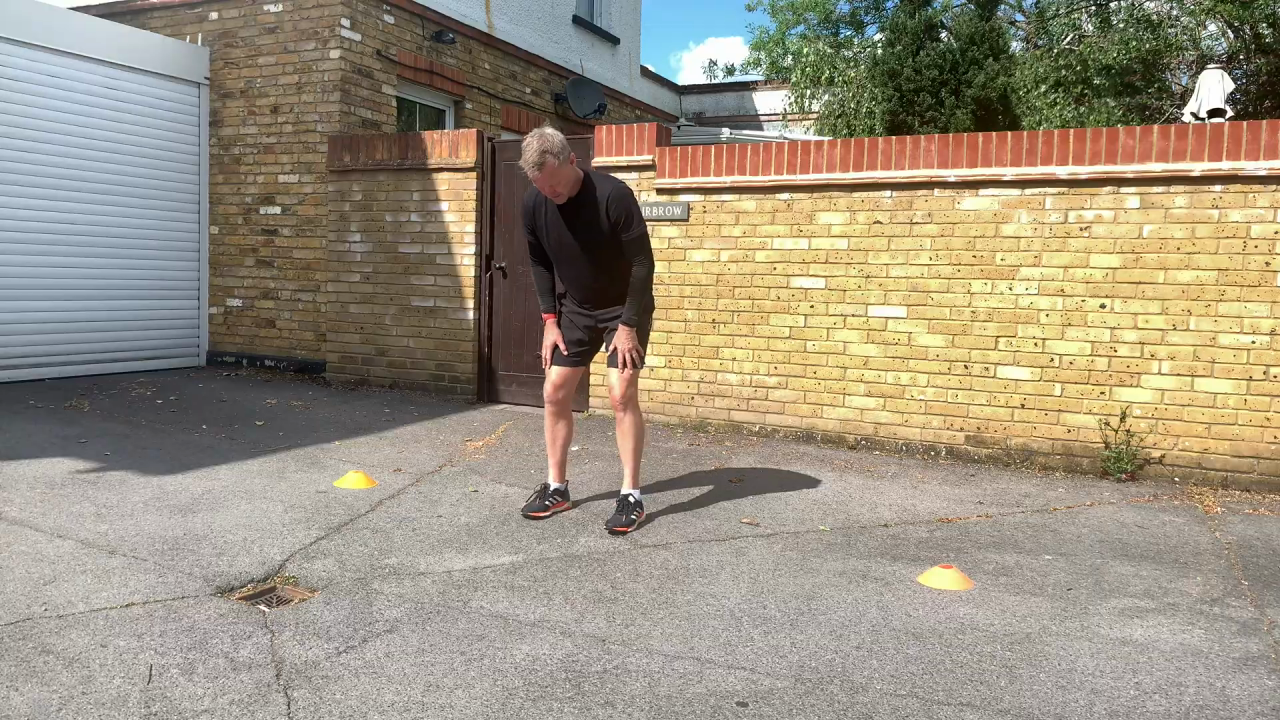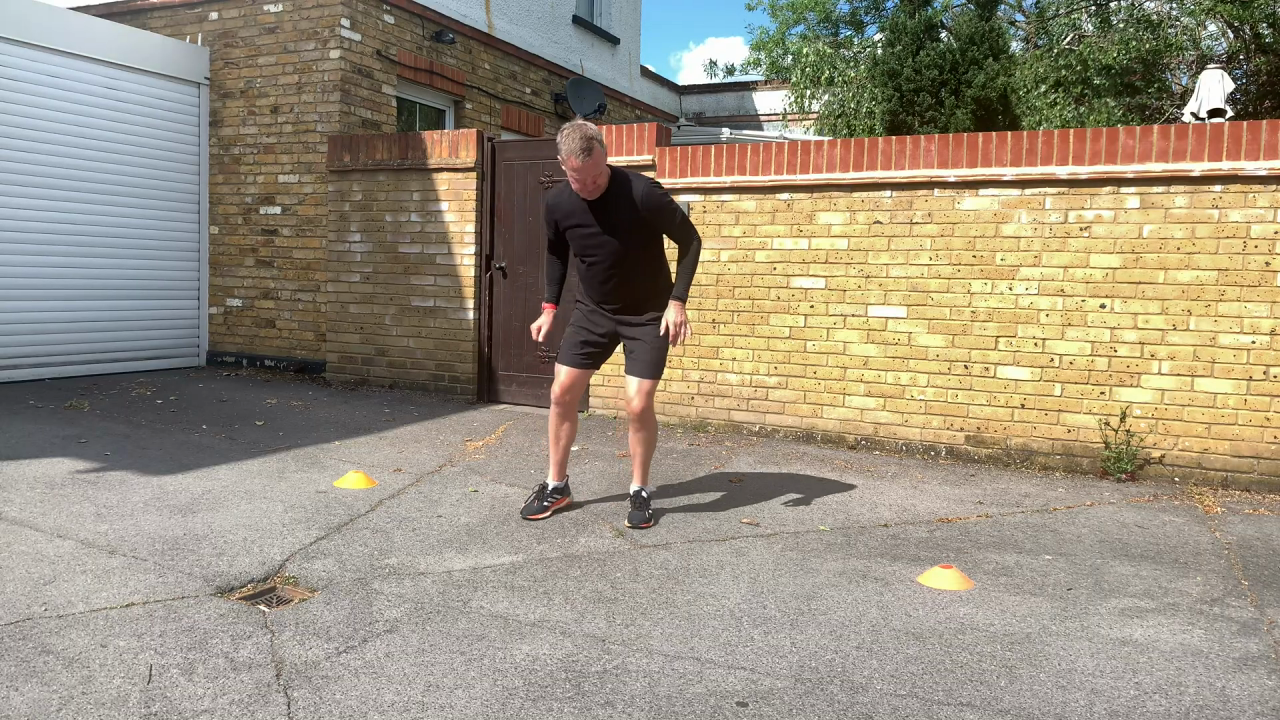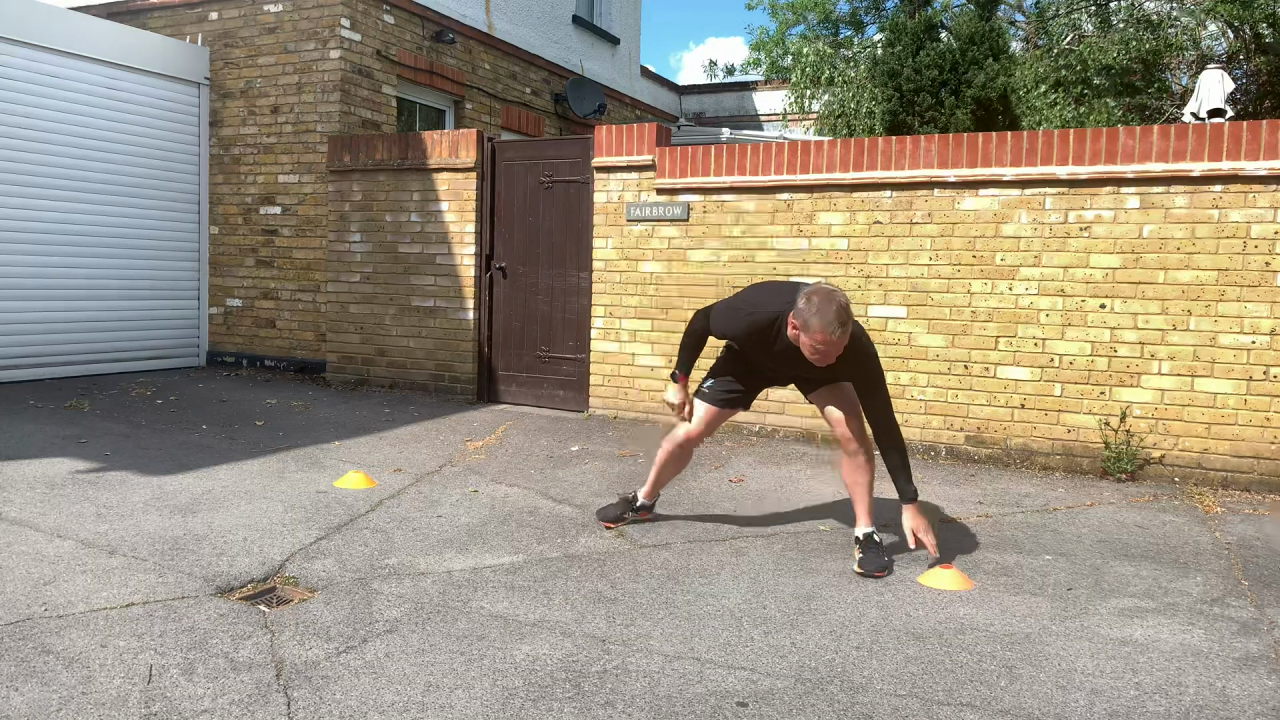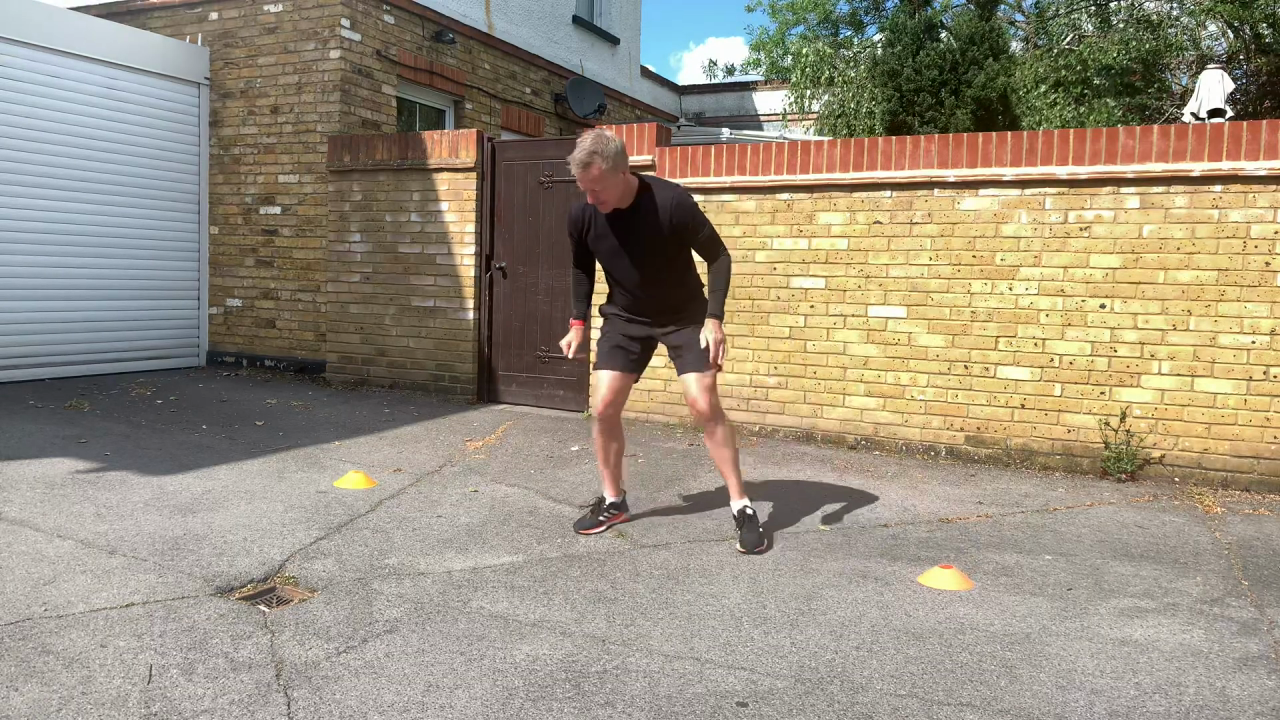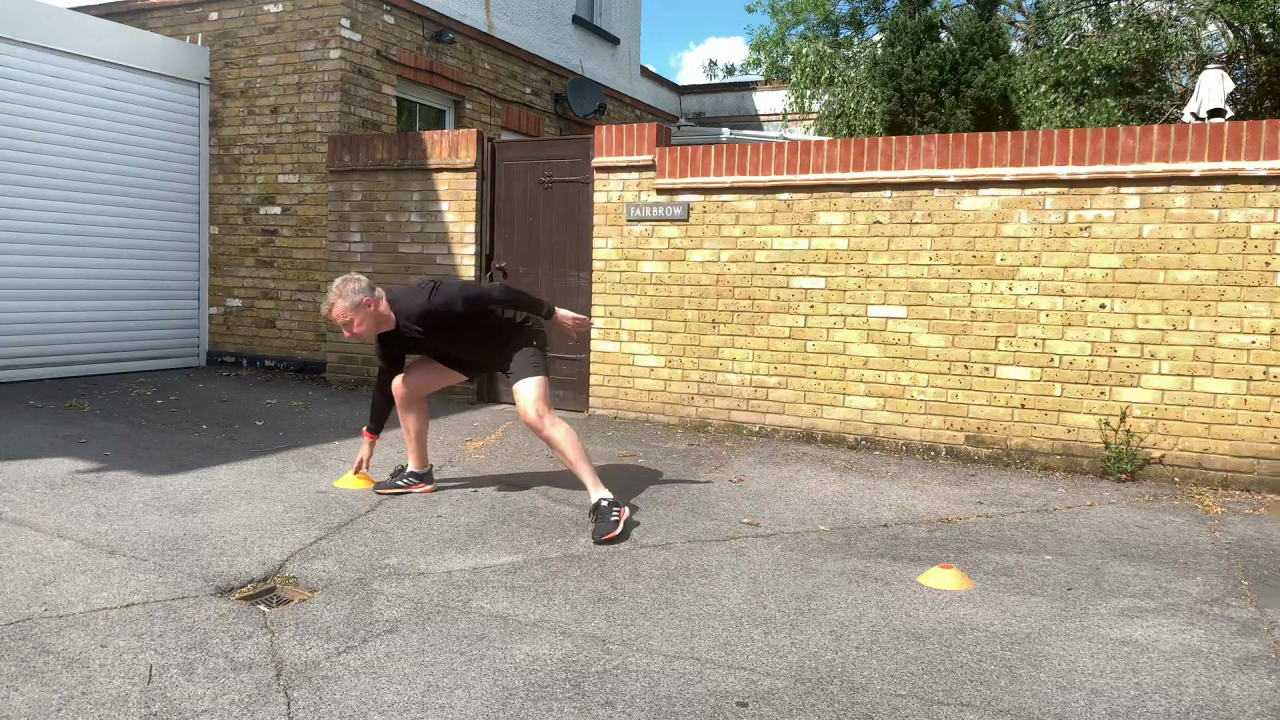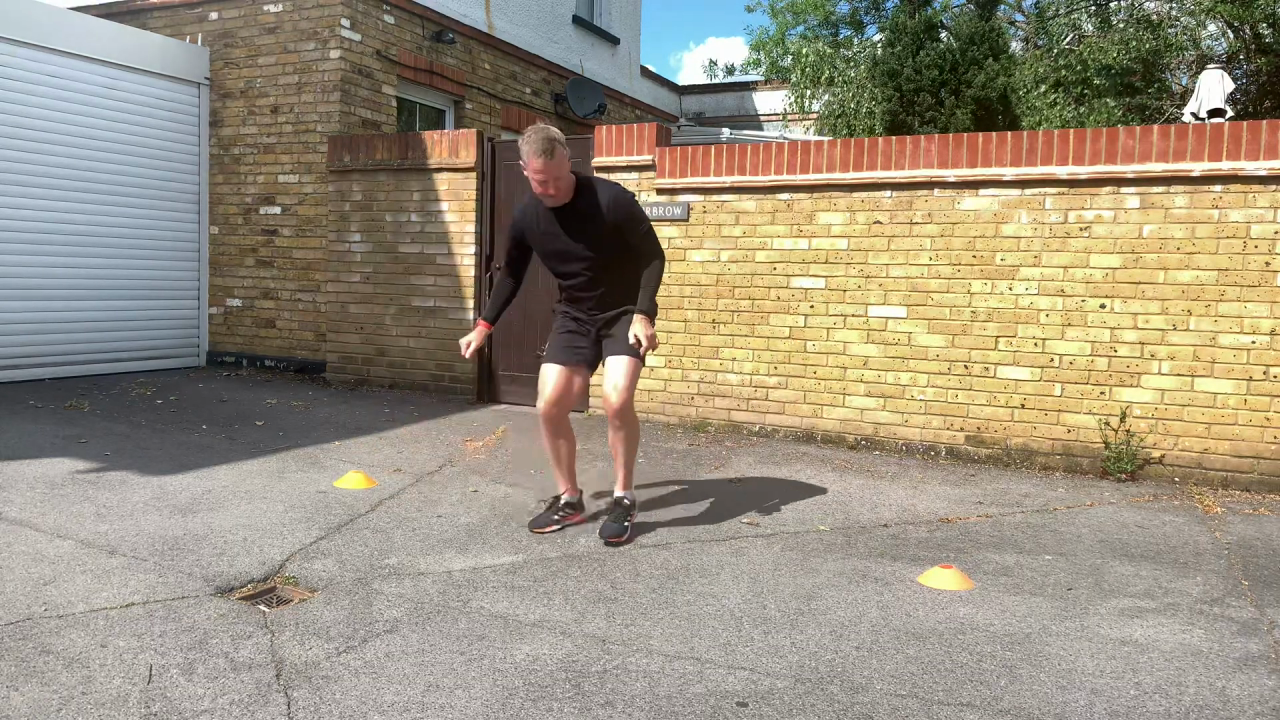
dt=0.7s
person 1, frame 1
left shoulder: (613, 196)
right shoulder: (534, 205)
left elbow: (642, 263)
right elbow: (540, 262)
left wrist: (628, 325)
right wrist: (550, 319)
left hip: (624, 308)
right hip: (576, 308)
left knee: (621, 394)
right knee: (555, 393)
left ankle: (631, 496)
right ankle: (556, 488)
person 1, frame 2
left shoulder: (644, 193)
right shoulder: (558, 203)
left elbow: (690, 241)
right elbow: (556, 253)
left wrist: (677, 301)
right wrist: (549, 308)
left hip: (648, 314)
right hip: (593, 310)
left knee: (638, 405)
right knee: (563, 394)
left ankle: (640, 492)
right ankle: (556, 485)
person 1, frame 3
left shoulder: (857, 352)
right shoulder: (753, 315)
left elbow: (884, 423)
right elbow: (701, 322)
left wrist: (910, 503)
right wrist: (680, 382)
left hip: (815, 372)
right hip: (749, 360)
left knee: (852, 431)
right knee: (687, 433)
left ankle: (866, 534)
right ankle: (643, 500)
person 1, frame 4
left shoulder: (672, 202)
right shoulder: (581, 216)
left elbow: (717, 257)
right elbow: (583, 268)
left wrist: (713, 319)
right wrist: (579, 323)
left hip: (684, 316)
right hip: (625, 317)
left knee: (704, 408)
right knee: (604, 409)
left ankle: (741, 507)
right ankle: (612, 501)
person 1, frame 5
left shoulder: (424, 303)
right shoulder: (388, 337)
left elbow: (493, 291)
right elbow: (385, 381)
left wrist: (553, 315)
right wrist: (369, 438)
left hip: (517, 339)
right hip: (472, 348)
left knee: (536, 415)
right knee: (403, 388)
left ankle: (603, 501)
right ankle: (418, 472)
person 1, frame 6
left shoulder: (610, 200)
right shoulder: (527, 216)
left elbow: (653, 255)
right elbow: (511, 273)
left wrist: (643, 315)
right wrist: (483, 327)
left hip: (623, 313)
right hip: (575, 315)
left knee: (617, 402)
right knee: (549, 407)
left ankle: (623, 498)
right ankle: (568, 499)
